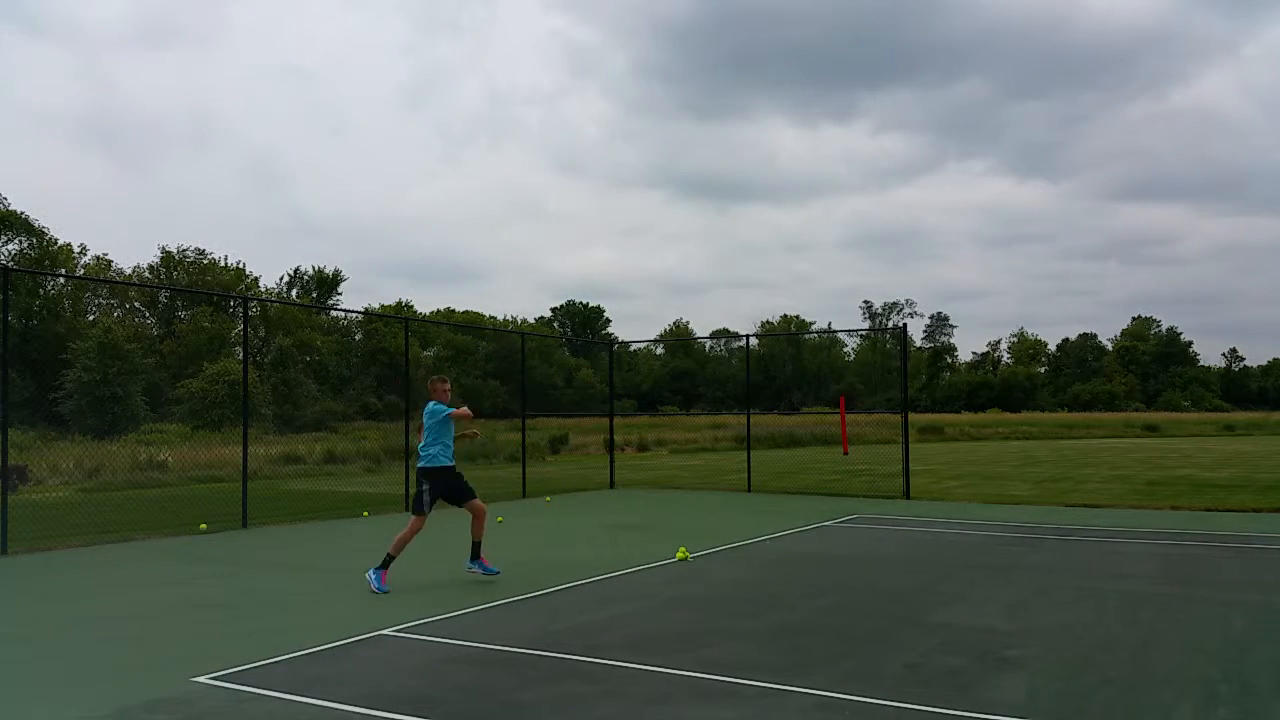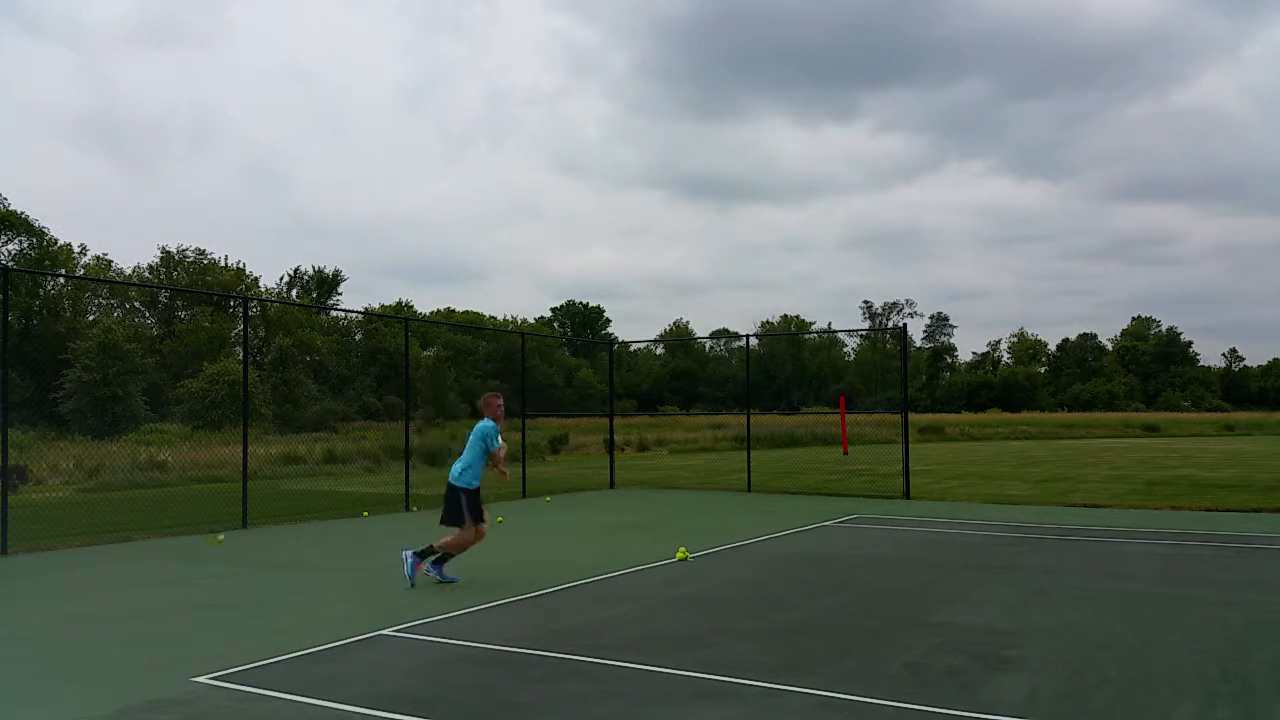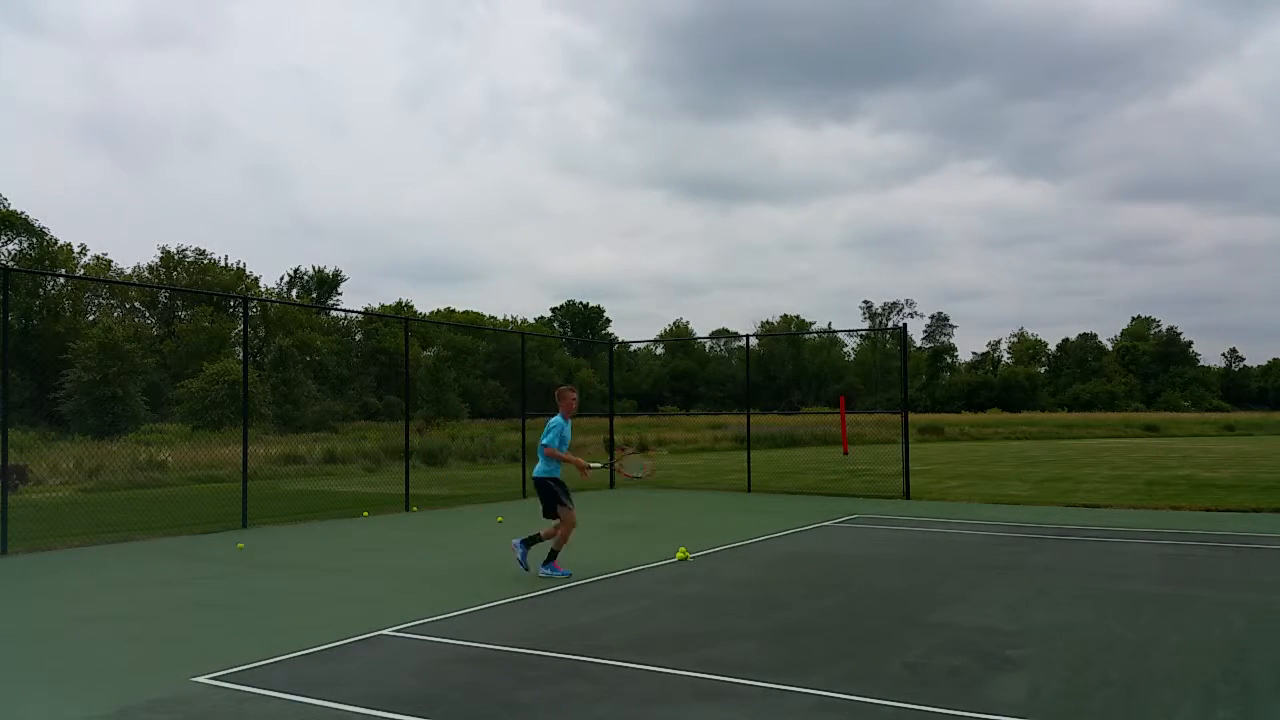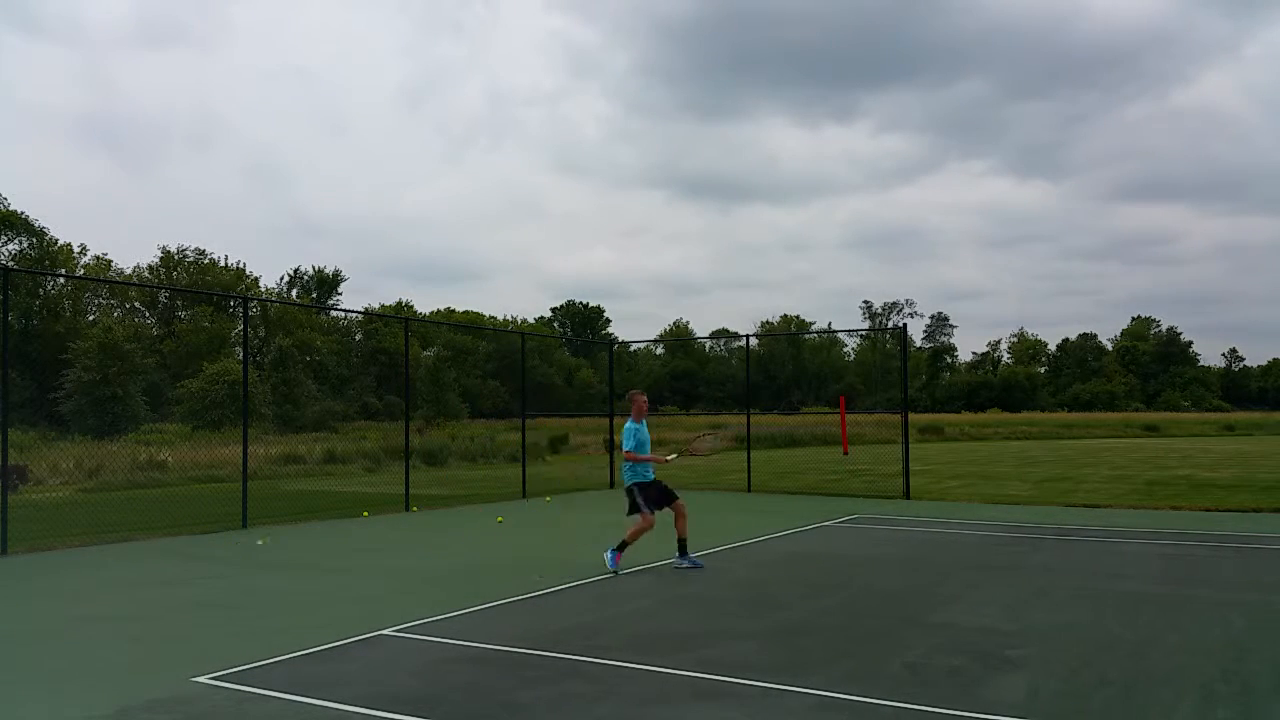
dt=0.3s
person 1, frame 1
left shoulder: (442, 409)
right shoulder: (433, 408)
right elbow: (466, 414)
left wrist: (463, 434)
right wrist: (465, 408)
left hip: (448, 469)
right hip: (431, 471)
left knee: (480, 510)
right knee: (416, 524)
left ankle: (476, 560)
right ankle: (379, 571)
person 1, frame 2
left shoulder: (485, 426)
right shoulder: (489, 427)
right elbow: (498, 457)
left wrist: (499, 466)
right wrist: (502, 447)
left hip: (465, 484)
right hip: (462, 485)
left knee: (479, 533)
right knee: (466, 536)
left ankle: (436, 564)
right ankle: (416, 556)
person 1, frame 3
left shoulder: (567, 422)
right shoulder: (557, 423)
right elbow: (548, 451)
left wrist: (577, 463)
right wrist: (574, 460)
left hip: (549, 477)
right hip: (546, 477)
left knee: (566, 524)
right knee: (570, 520)
left ankle: (524, 543)
right ankle: (549, 564)
person 1, frame 4
left shoulder: (642, 423)
right shoulder: (630, 428)
right elbow: (626, 456)
right wrist: (652, 459)
left hip: (649, 479)
right hip: (636, 482)
left knee: (680, 509)
right knee: (647, 522)
left ankle: (683, 555)
right ankle: (616, 552)
